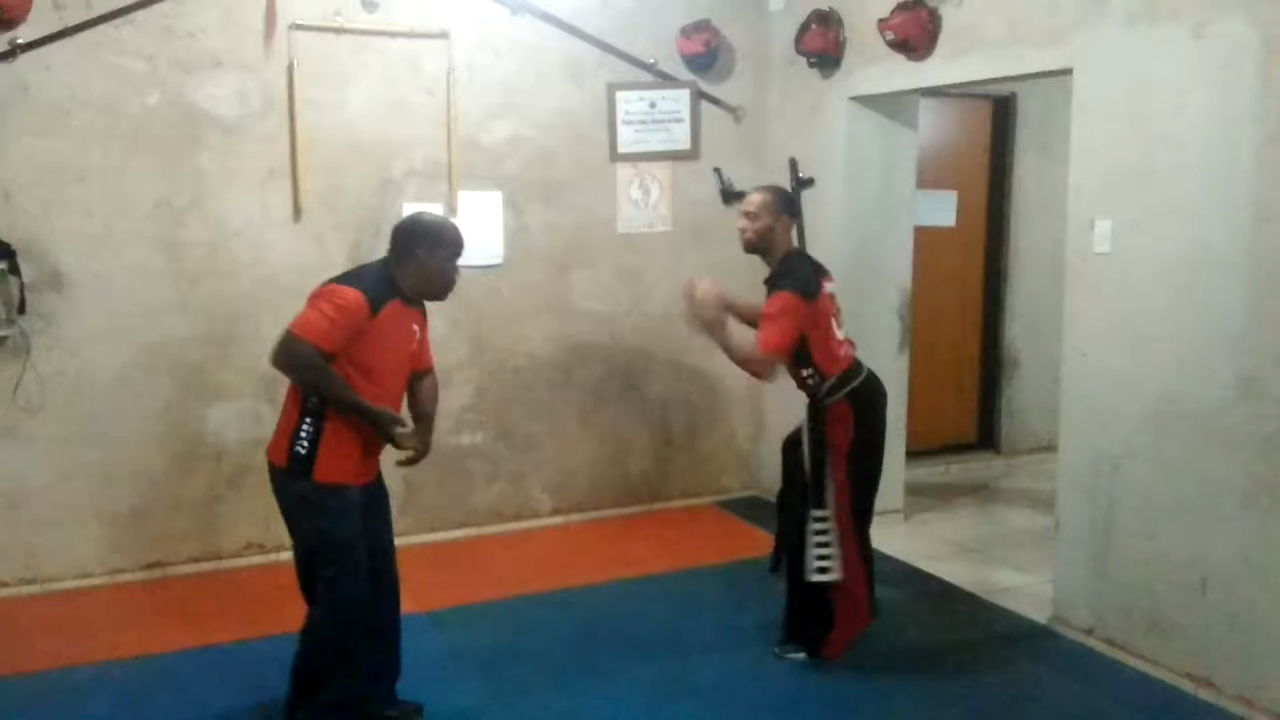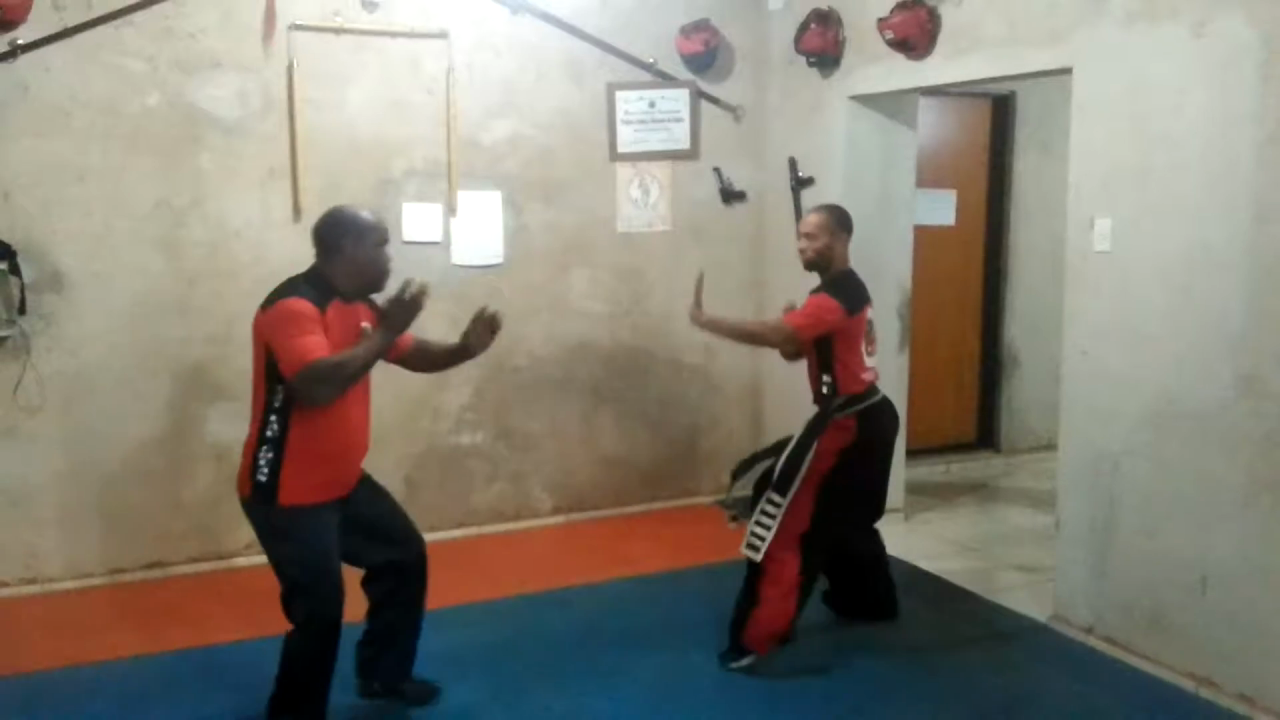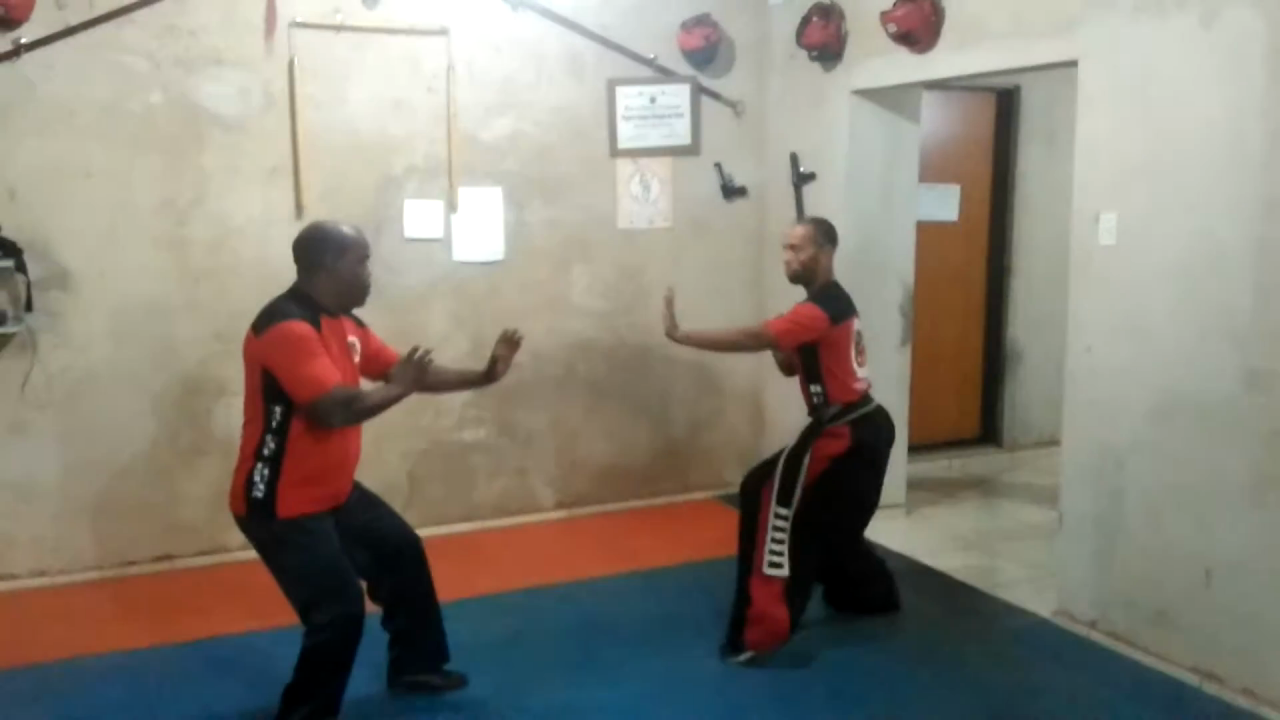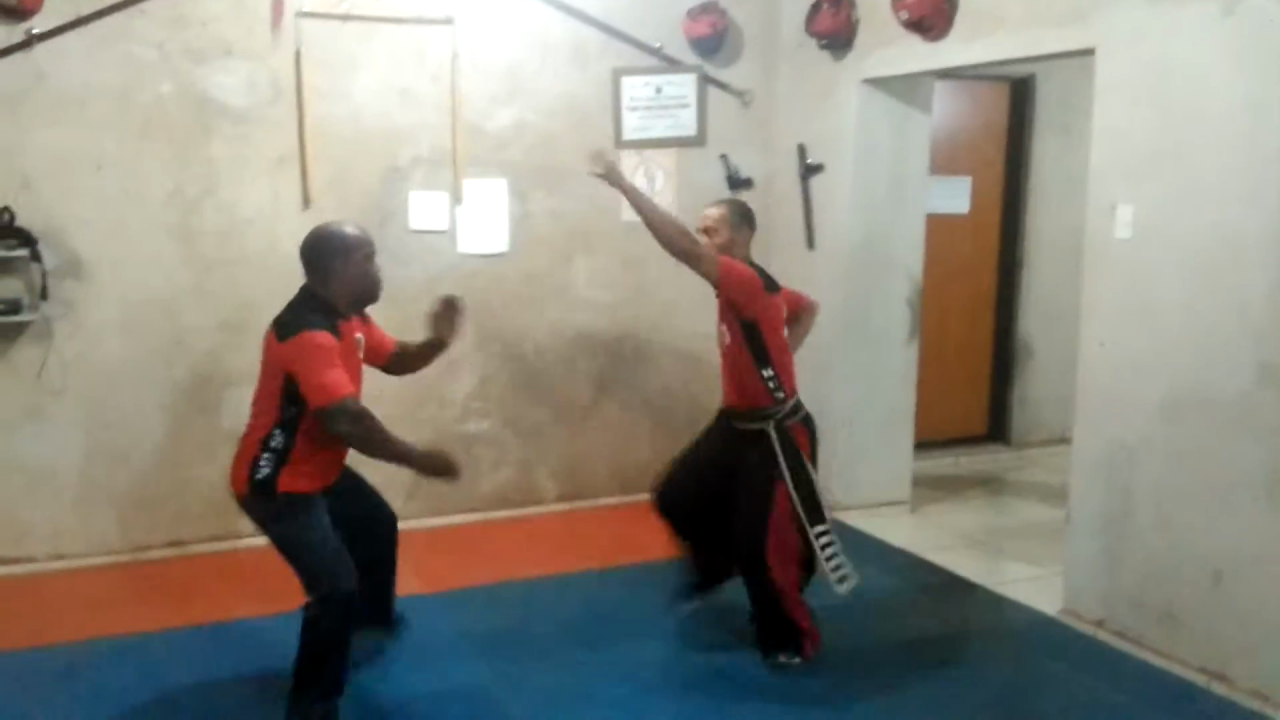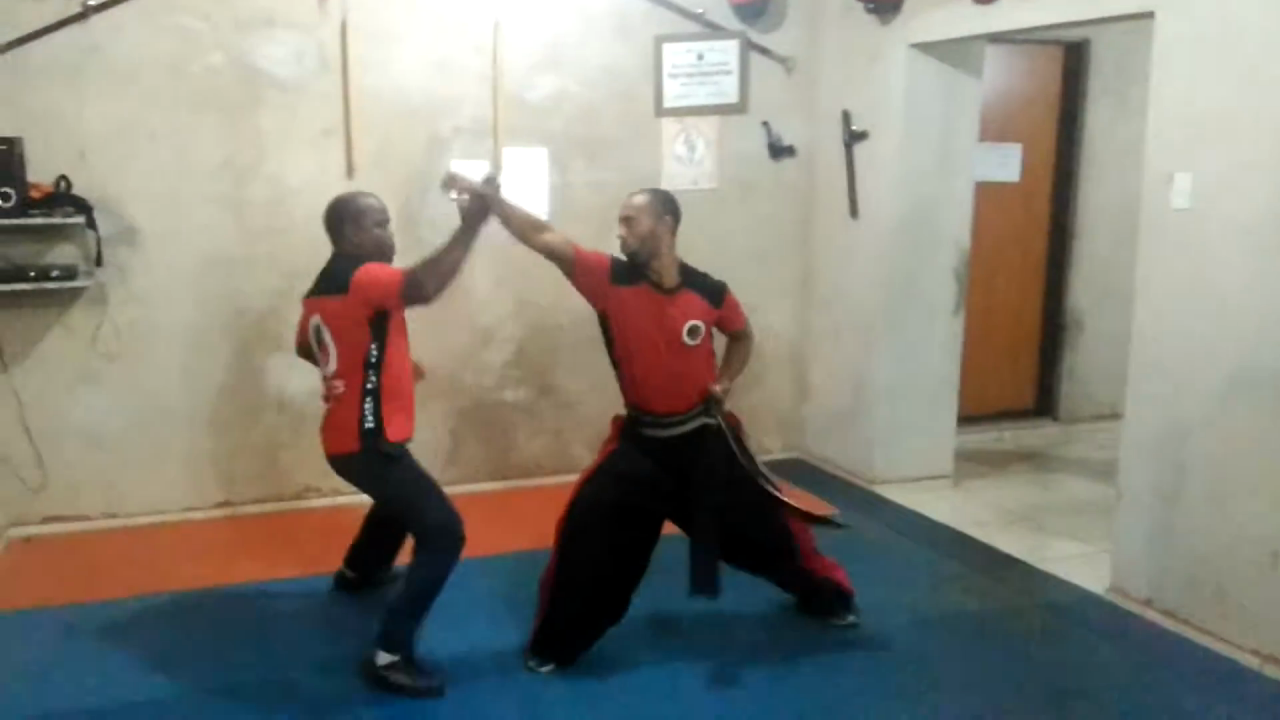
dt=0.4s
person 1, frame 1
left shoulder: (412, 308)
right shoulder: (352, 296)
left elbow: (421, 373)
right elbow: (290, 356)
left wrist: (423, 425)
right wrist: (368, 412)
left hip: (360, 471)
right hip: (312, 472)
left knee: (379, 586)
right knee: (342, 595)
person 1, frame 2
left shoulder: (360, 307)
right shoulder: (291, 308)
left elbow: (417, 355)
right elbow: (317, 380)
left wrist: (465, 346)
right wrist: (381, 337)
left hip: (344, 481)
right hip: (286, 492)
left knee: (404, 555)
right knee: (318, 611)
left ankle: (385, 674)
person 1, frame 3
left shoulder: (344, 324)
right shoulder: (285, 328)
left elbow: (405, 371)
right elbow: (335, 409)
left wrist: (485, 375)
right wrist: (399, 387)
left hip: (335, 491)
right hip: (280, 506)
left knee: (402, 554)
right knee: (339, 612)
left ankle: (415, 664)
person 1, frame 4
left shoulder: (348, 315)
right shoulder: (311, 335)
left elbow: (397, 359)
right elbow: (347, 421)
left wrist: (438, 341)
right wrist: (416, 459)
left hip: (321, 471)
right hip: (278, 485)
left knee: (377, 526)
right knee: (339, 589)
left ankle: (371, 623)
person 1, frame 5
left shoulder: (322, 289)
right shoulder: (363, 279)
left elbow: (307, 349)
right elbow: (425, 284)
right wrist: (470, 224)
left hip: (345, 436)
right hip: (369, 440)
left knee: (399, 503)
right knee: (443, 533)
left ankle: (358, 572)
right ankle: (390, 653)
person 2, frame 1
left shoulder: (790, 289)
right shoulder: (801, 269)
left elbow: (761, 364)
right elbow: (774, 326)
left wrist: (715, 327)
right wrist: (726, 304)
left hip: (842, 408)
right hip: (844, 398)
left knee: (825, 515)
right knee: (807, 507)
left ankle: (821, 633)
right ankle: (848, 608)
person 2, frame 2
left shoulder: (836, 299)
right shoulder: (845, 290)
left elbow: (778, 337)
right elbow: (795, 348)
left wrist: (704, 318)
right wrist: (795, 325)
left hip: (848, 423)
right hip: (869, 418)
left knee: (784, 507)
right knee: (845, 520)
left ankle: (759, 634)
right ankle: (869, 602)
person 2, frame 3
left shoulder: (820, 309)
right shoulder: (832, 304)
left elbow: (753, 338)
right elbow: (792, 365)
left wrist: (680, 334)
right wrist: (782, 349)
left hip: (845, 434)
right hip: (864, 427)
left knee: (768, 499)
right knee: (832, 523)
left ankle: (760, 630)
right ankle: (870, 594)
person 2, frame 4
left shoulder: (748, 283)
right shoulder: (752, 289)
left elbow: (685, 250)
right elbow: (807, 309)
left wrist: (622, 184)
left hip: (776, 435)
right hip: (735, 426)
left knee: (771, 539)
right knee: (678, 498)
left ankle: (788, 638)
right ankle: (712, 569)
person 2, frame 5
left shoulder: (711, 292)
right shoulder: (610, 279)
left elbow: (743, 336)
right elbow: (544, 236)
left wrist: (723, 380)
right wrist: (485, 196)
left hip: (703, 439)
right hip: (641, 443)
left knee: (761, 524)
right knee: (587, 532)
left ankle: (829, 596)
right ankle: (554, 643)
